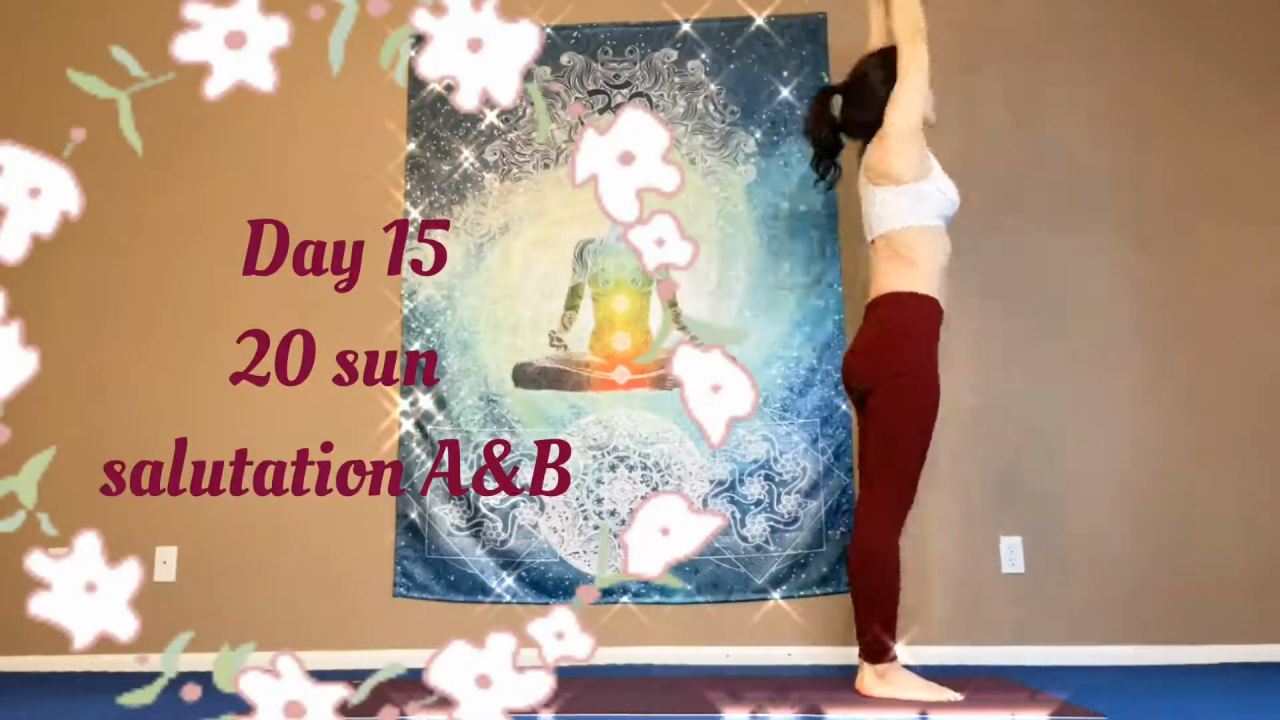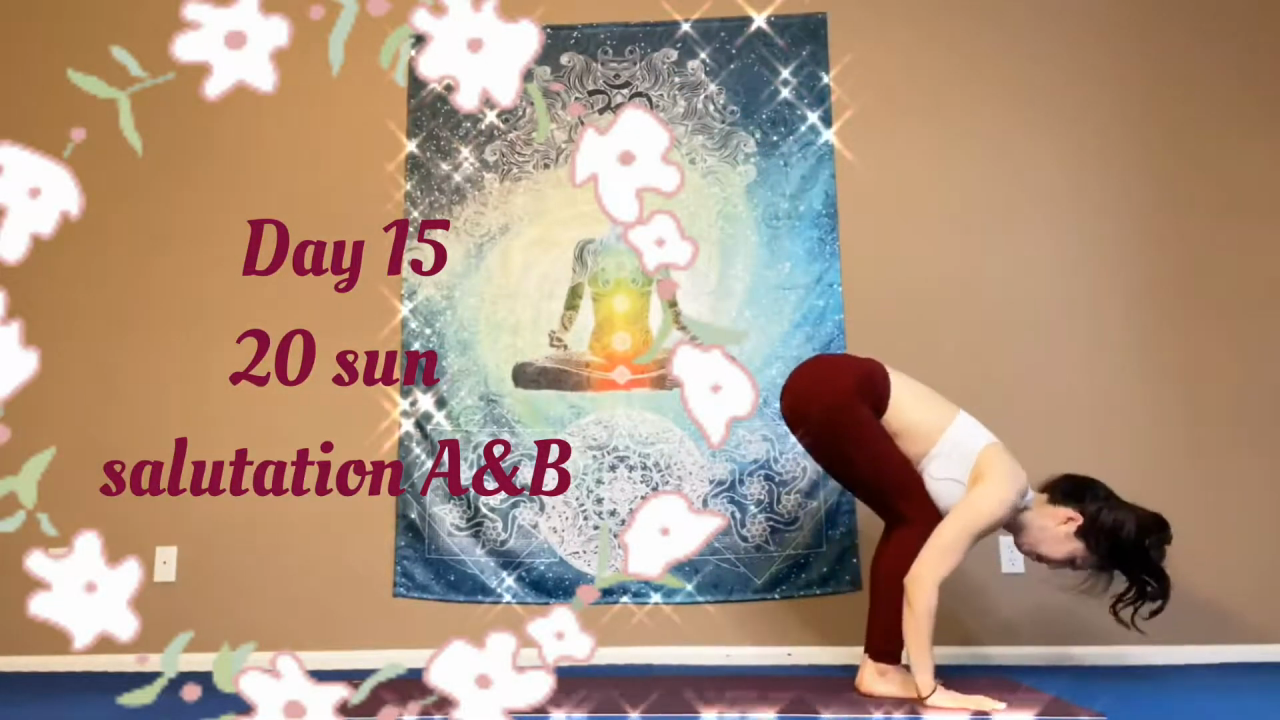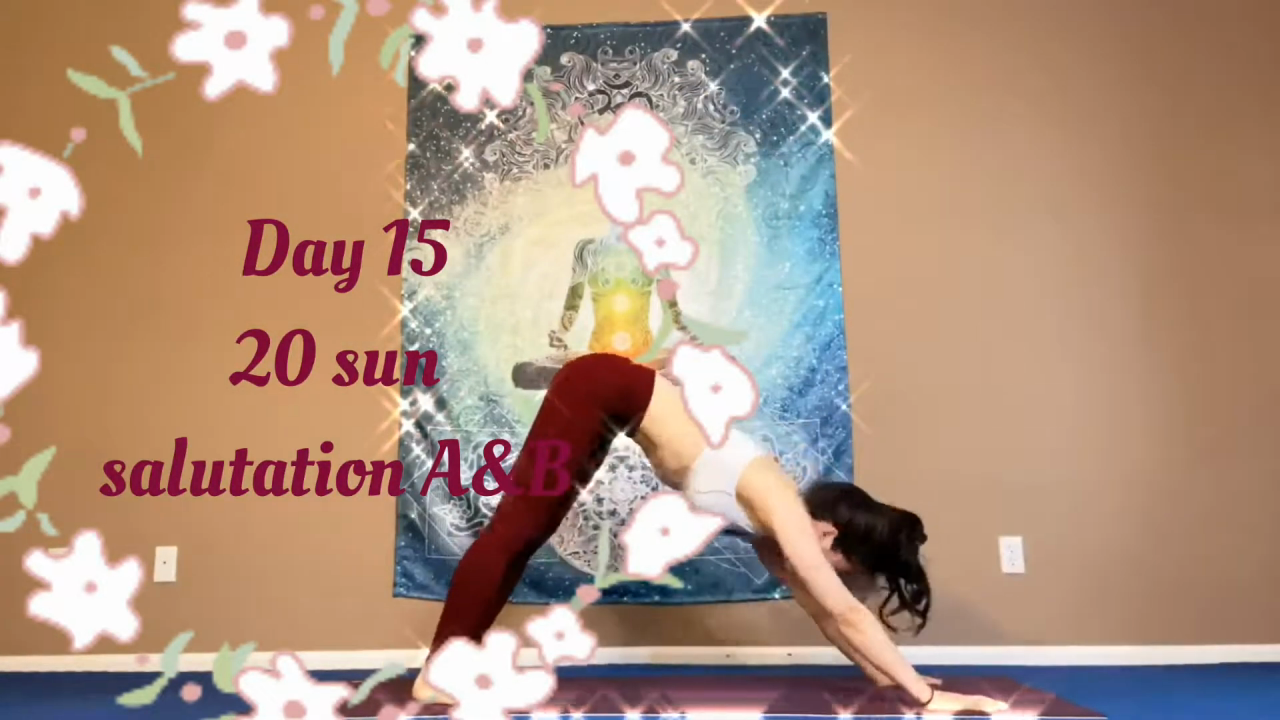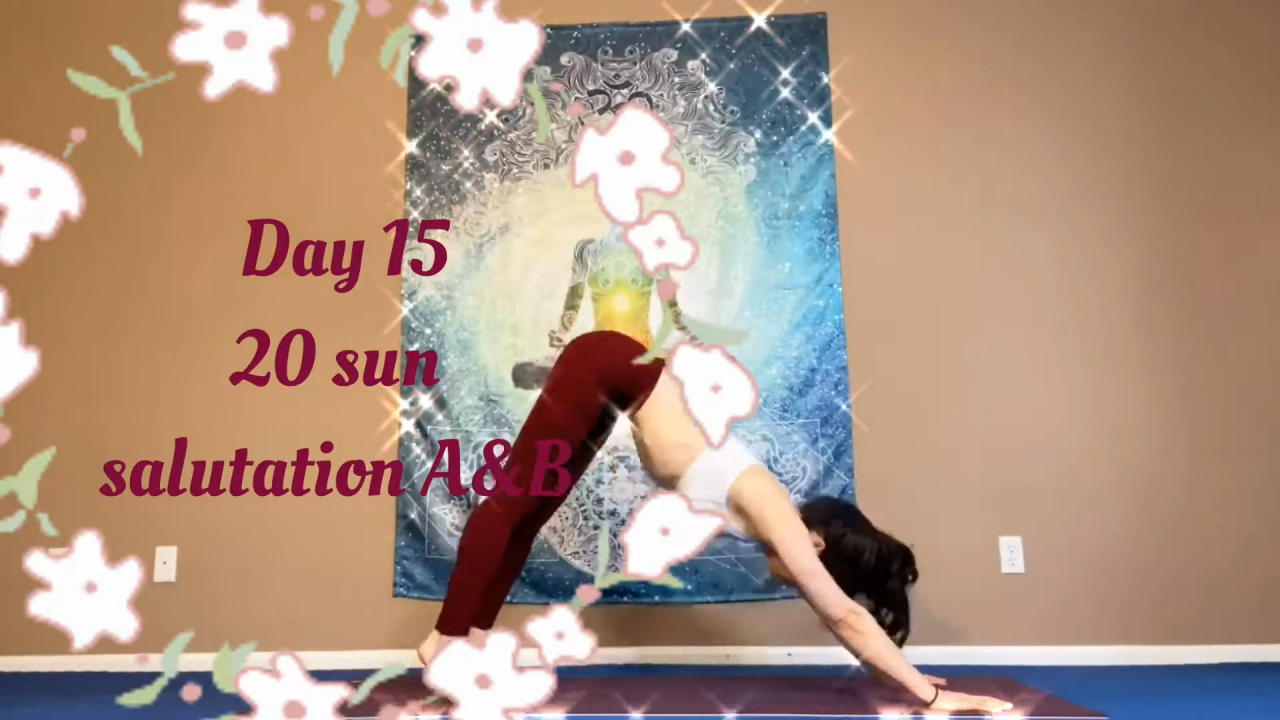
dt=1s
person 1, frame 1
left shoulder: (883, 151)
right shoulder: (898, 142)
left elbow: (888, 58)
right elbow: (913, 65)
left hip: (887, 340)
right hip: (901, 340)
left knee: (880, 511)
right knee: (882, 510)
left ankle: (879, 660)
right ankle: (880, 666)
person 1, frame 2
left shoulder: (999, 490)
right shoulder: (1002, 491)
left elbow: (918, 577)
right elbow: (921, 578)
right wrist: (927, 686)
left hip: (838, 389)
right hip: (827, 389)
left knee: (912, 520)
right knee: (916, 518)
left ankle: (880, 663)
right ankle: (881, 667)
person 1, frame 3
left shoulder: (777, 524)
right shoulder: (782, 510)
left elbow: (828, 613)
right elbow: (845, 611)
left hip: (615, 399)
right hip: (603, 390)
left knee: (524, 532)
right knee: (517, 529)
person 1, frame 4
left shoulder: (773, 510)
right shoulder: (776, 515)
left elbow: (846, 612)
right elbow: (846, 615)
left hip: (622, 372)
right hip: (606, 367)
left knee: (524, 506)
right knee: (520, 505)
left ankle: (456, 634)
right ankle: (450, 637)
